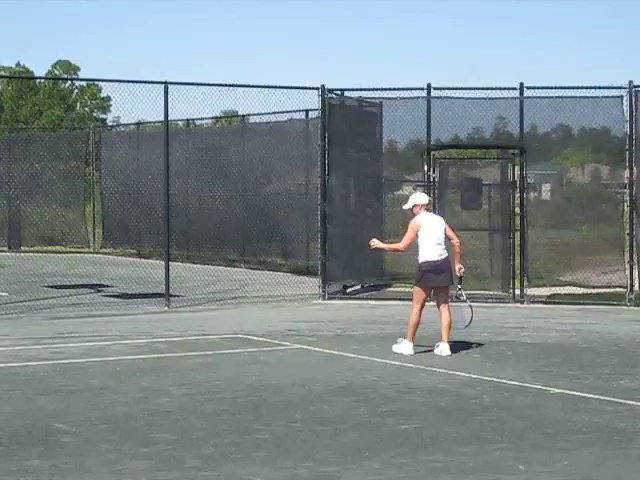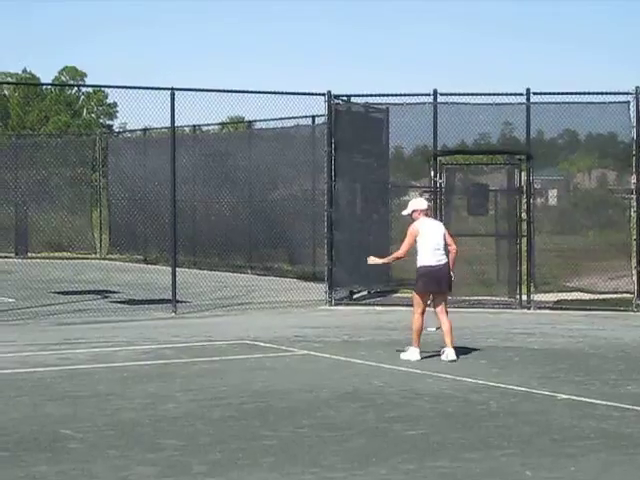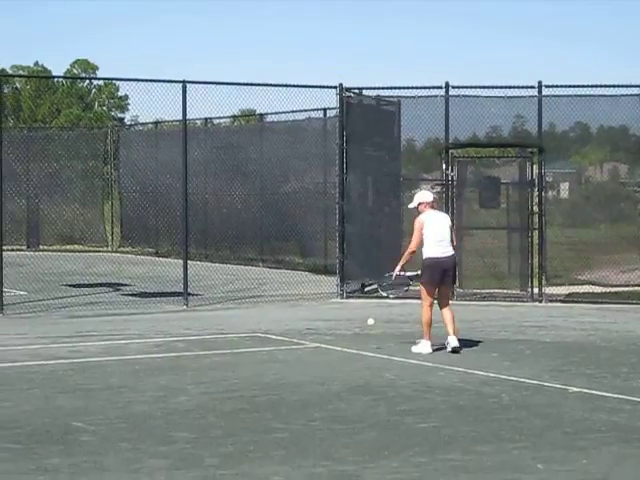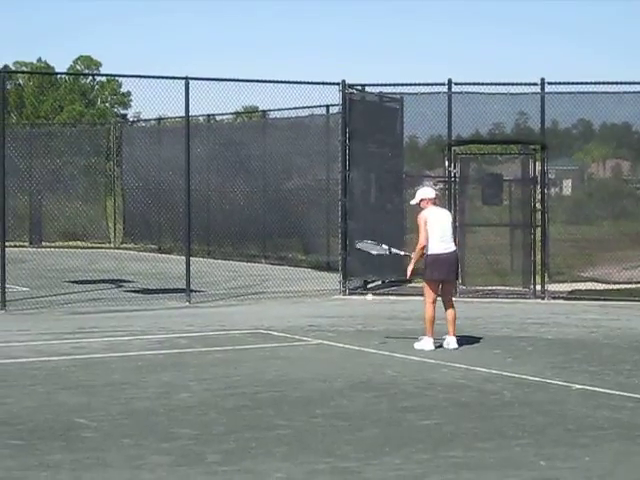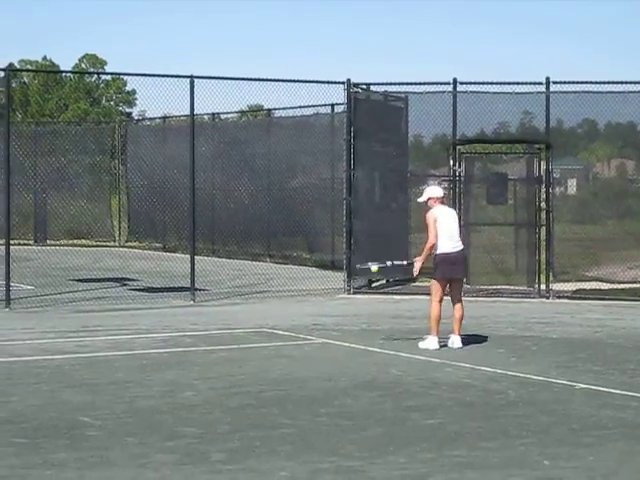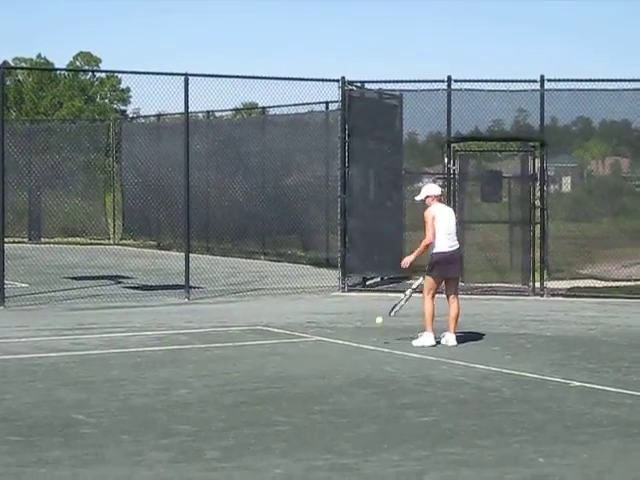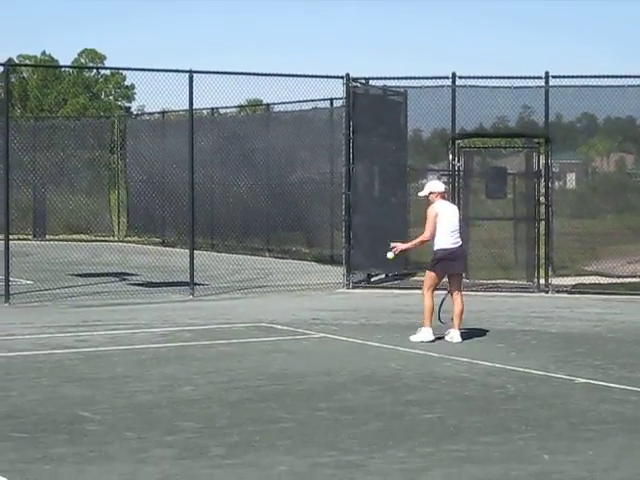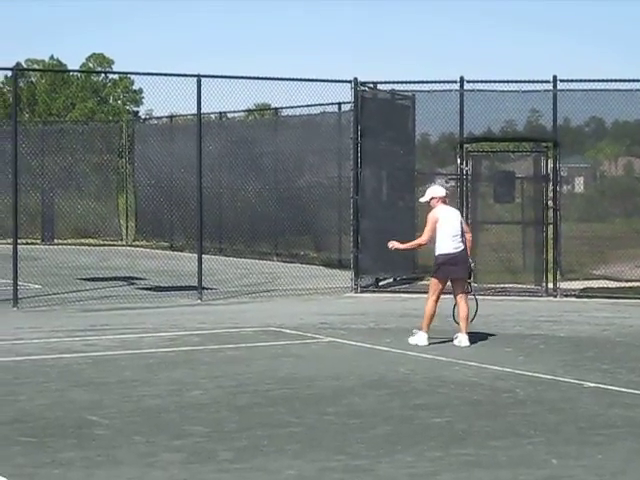
dt=0.2s
person 1, frame 1
left shoulder: (417, 221)
right shoulder: (439, 219)
left elbow: (402, 246)
right elbow: (456, 242)
left wrist: (382, 245)
right wrist: (457, 263)
left hip: (428, 266)
right hip: (444, 264)
left knee: (417, 307)
right knee: (443, 307)
left ankle: (408, 343)
right ankle: (444, 345)
person 1, frame 2
left shoulder: (416, 226)
right shoulder: (439, 225)
left elbow: (401, 253)
right elbow: (453, 248)
left wrist: (382, 260)
right wrist: (450, 268)
left hip: (427, 271)
right hip: (443, 269)
left knee: (418, 312)
right knee: (442, 312)
left ankle: (414, 350)
right ankle: (449, 350)
person 1, frame 3
left shoulder: (421, 219)
right shoulder: (446, 217)
left elbow: (413, 248)
right elbow: (453, 243)
left wrist: (400, 265)
left hip: (432, 262)
right hip: (449, 260)
left knee: (427, 305)
right knee: (445, 304)
left ankle: (425, 343)
right ankle: (452, 338)
person 1, frame 4
left shoulder: (423, 215)
right shoulder: (446, 213)
left elbow: (422, 243)
left wrist: (412, 263)
right wrist: (424, 253)
left hip: (435, 259)
right hip: (451, 256)
left knee: (430, 301)
right knee: (448, 300)
left ankle: (428, 339)
right ankle: (451, 338)
person 1, frame 5
left shoulder: (431, 213)
right shoulder: (452, 212)
left elbow: (432, 241)
left wrist: (421, 261)
right wrist: (425, 257)
left hip: (444, 258)
right hip: (459, 255)
left knee: (436, 300)
right knee: (457, 299)
left ankle: (433, 339)
right ankle: (456, 337)
person 1, frame 6
left shoulder: (430, 211)
right shoulder: (449, 210)
left elbow: (429, 240)
left wrist: (412, 256)
left hip: (440, 256)
right hip: (455, 254)
left knee: (428, 296)
right knee: (452, 297)
left ankle: (428, 335)
right ankle: (451, 335)
person 1, frame 7
left shoulder: (433, 208)
right shoulder: (453, 207)
left elbow: (426, 236)
left wrist: (404, 246)
left hip: (442, 253)
right hip: (458, 251)
left knee: (427, 291)
right knee: (456, 293)
left ankle: (427, 330)
right ankle: (455, 332)
person 1, frame 8
left shoulder: (434, 214)
right shoulder: (456, 212)
left elbow: (423, 240)
right elbow: (468, 235)
left wrist: (401, 246)
right wrist: (468, 257)
left hip: (444, 258)
right hip: (460, 256)
left knee: (433, 298)
right knee: (461, 298)
left ankle: (423, 334)
right ankle: (463, 336)
